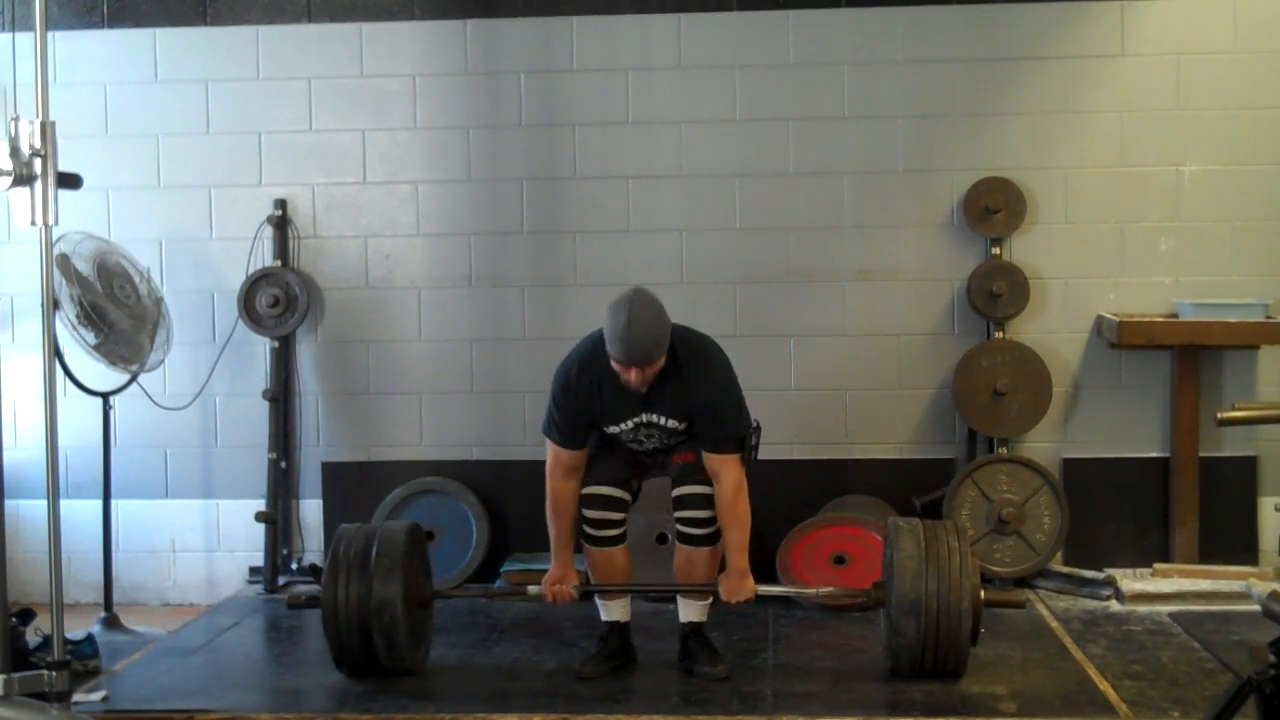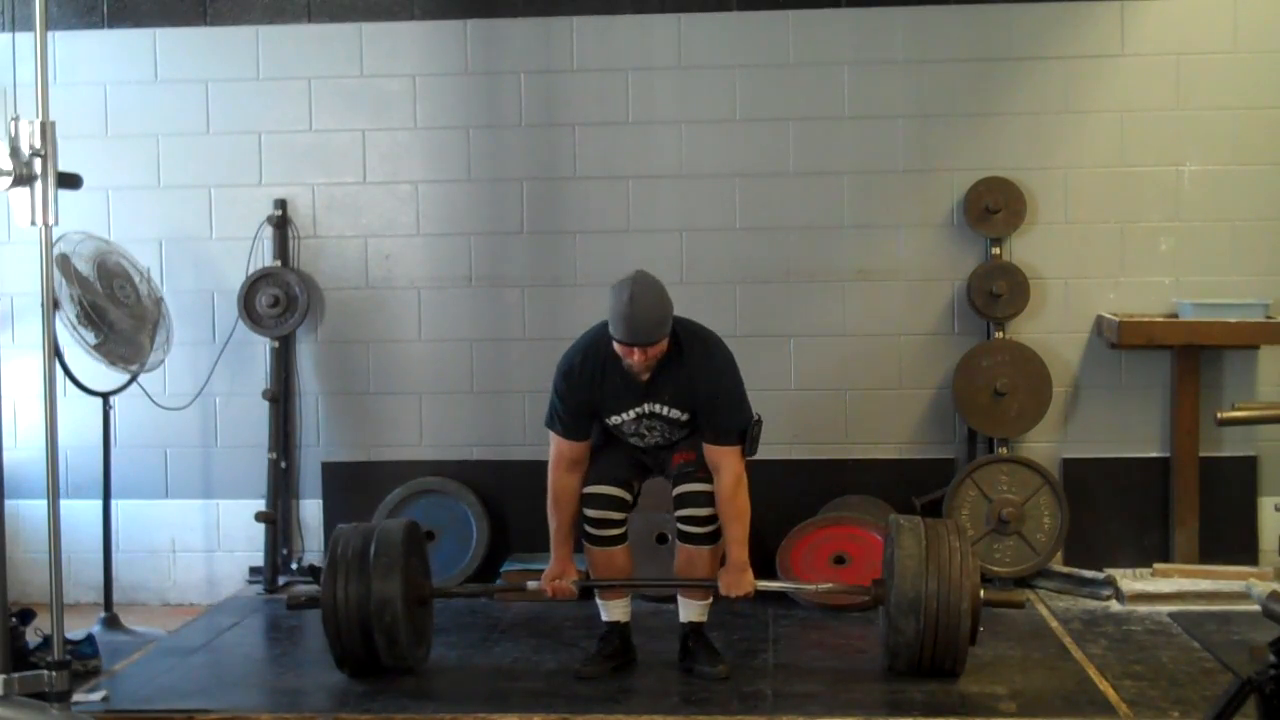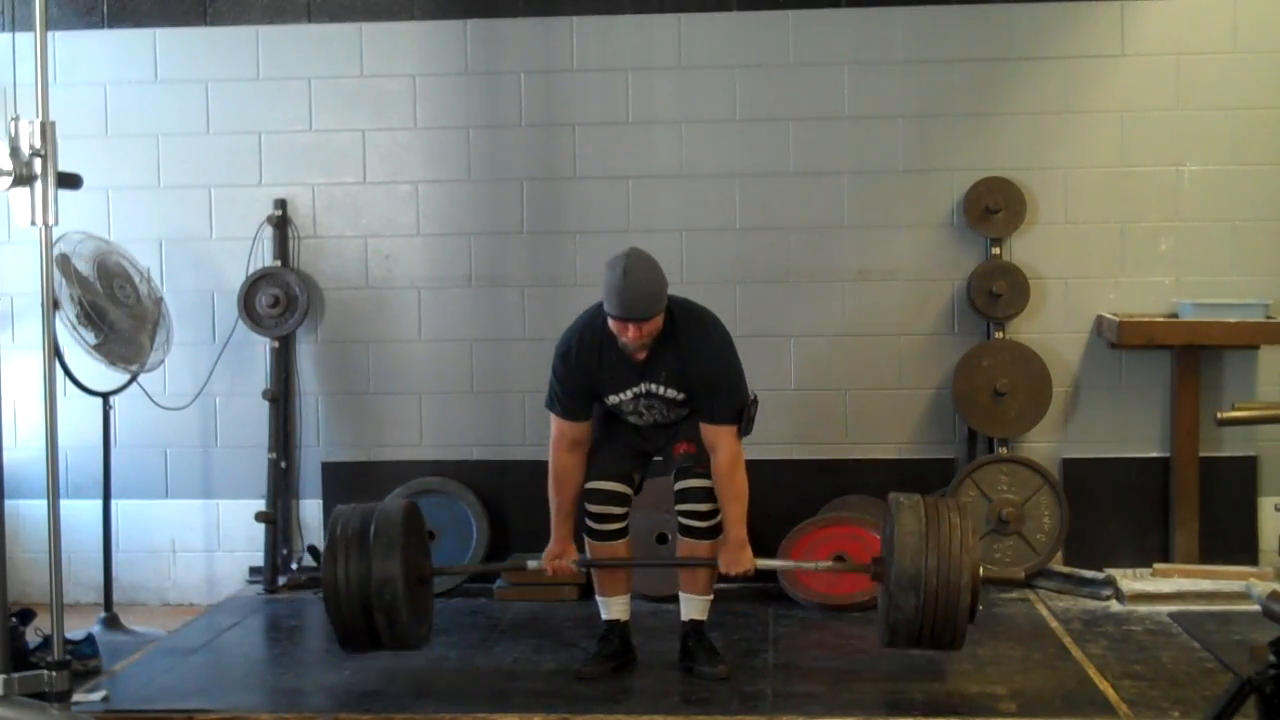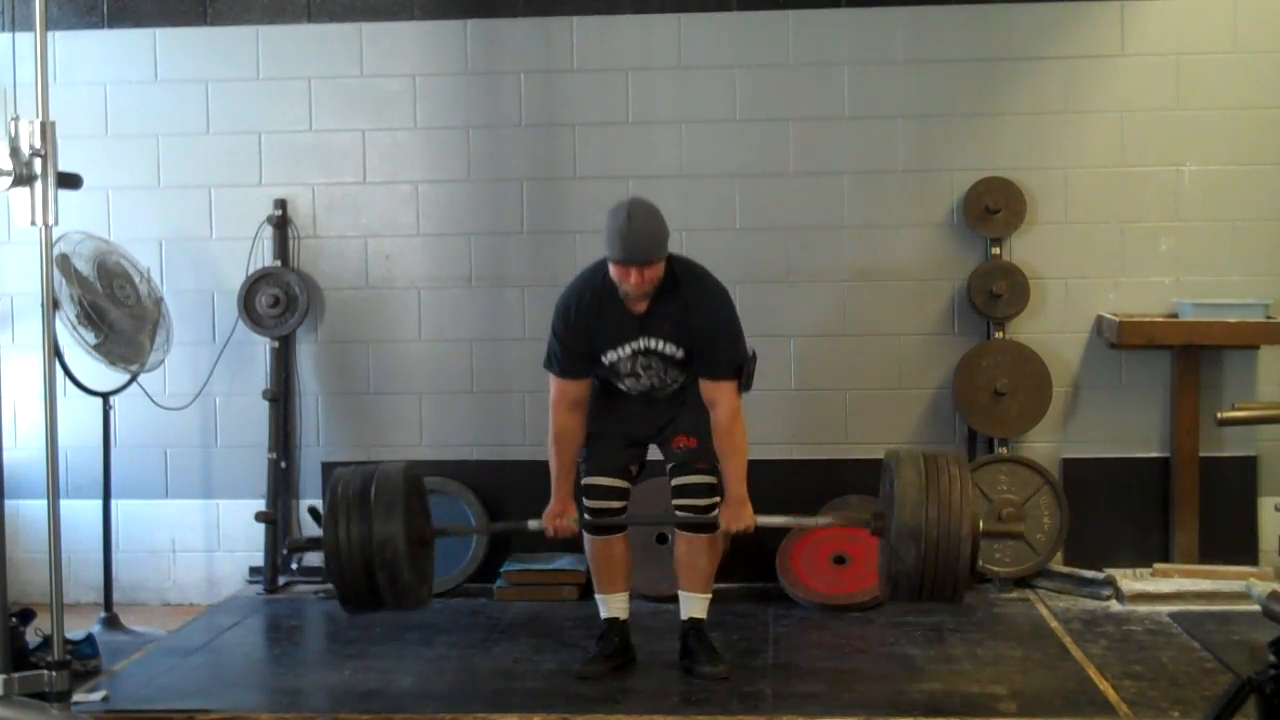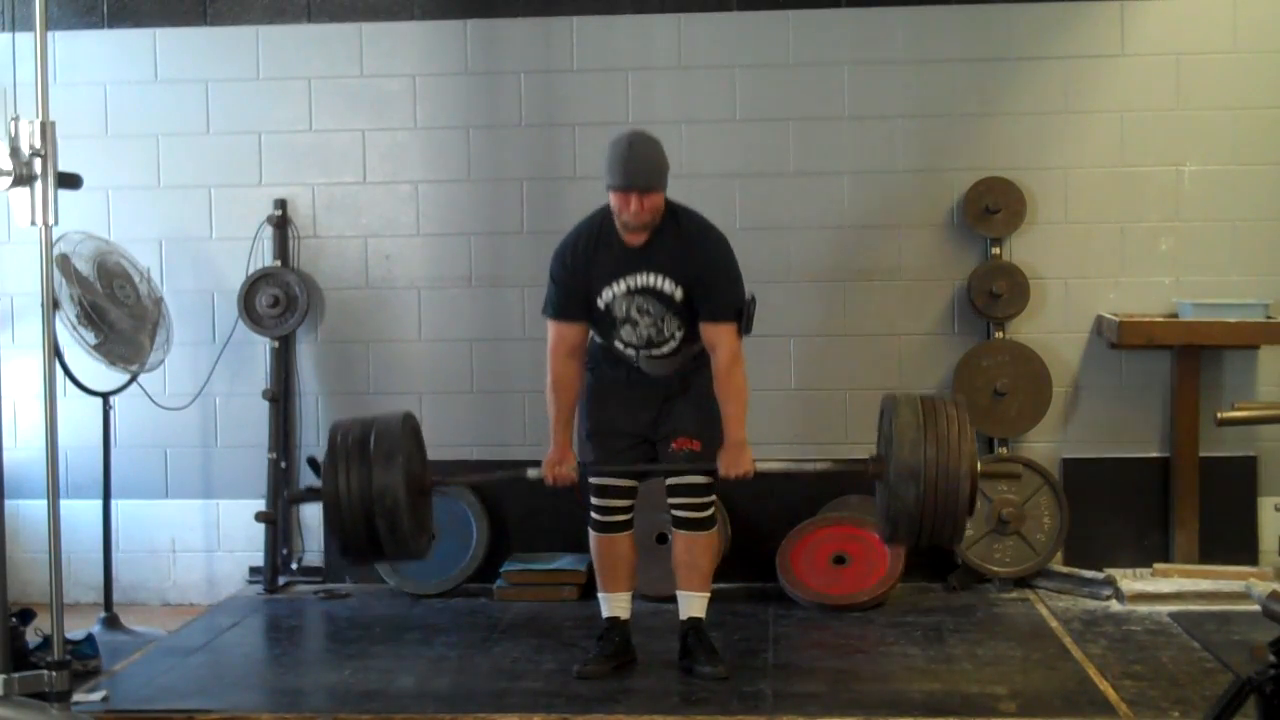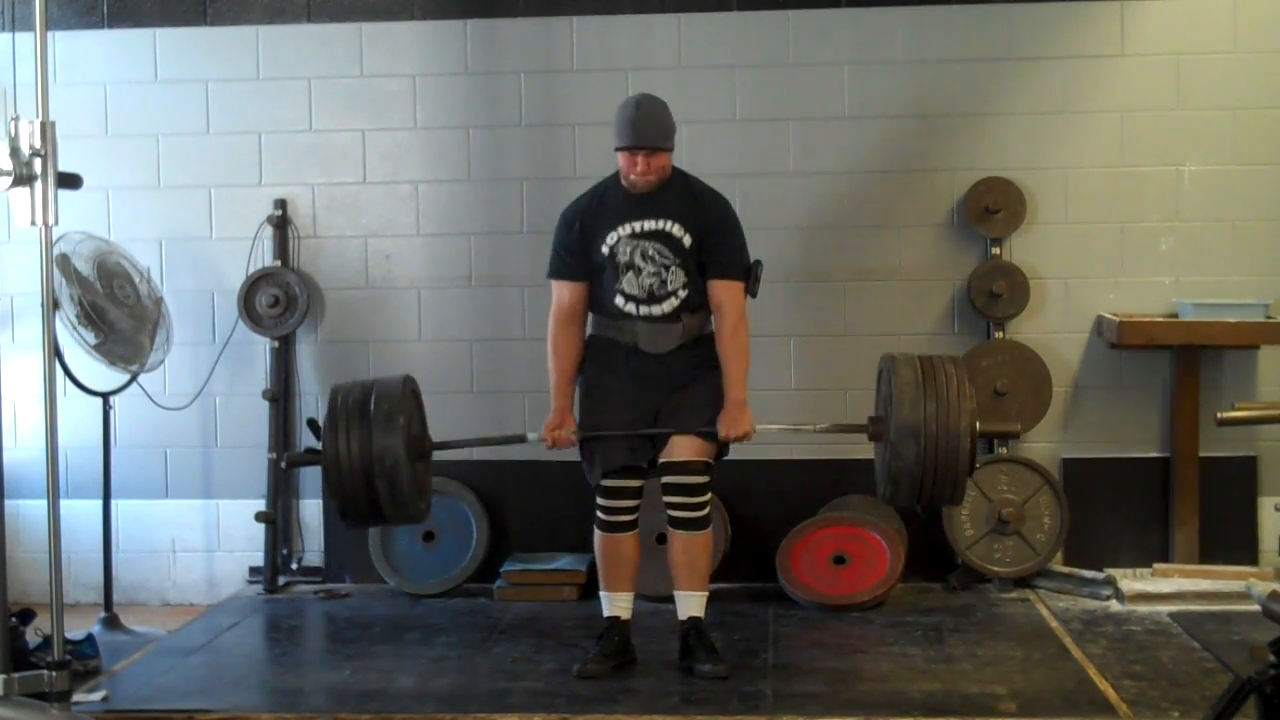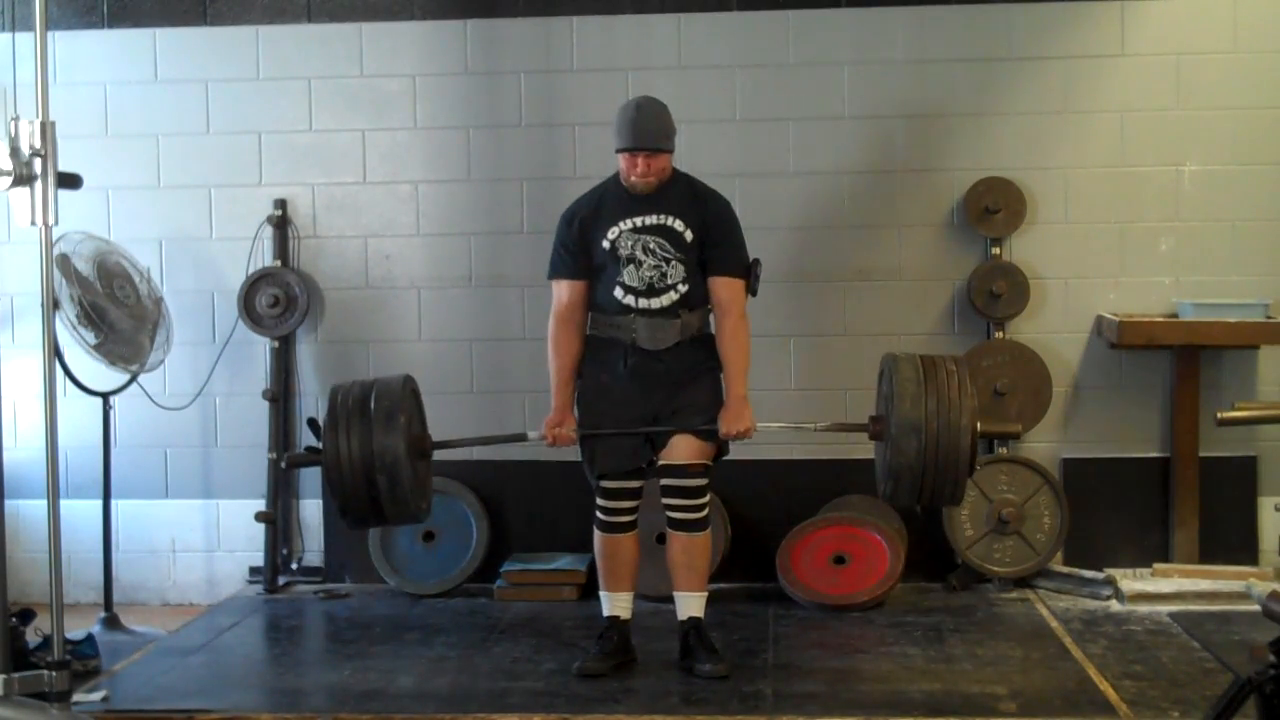
dt=0.3s
person 1, frame 1
left shoulder: (707, 368)
right shoulder: (577, 373)
left elbow: (728, 475)
right elbow: (563, 471)
left wrist: (738, 568)
right wrist: (561, 563)
left hip: (691, 439)
right hip: (616, 441)
left knee: (699, 514)
right knee: (597, 513)
left ankle: (693, 635)
right ankle: (615, 635)
person 1, frame 2
left shoulder: (708, 359)
right shoulder: (581, 364)
left elbow: (727, 469)
right elbow: (567, 465)
left wrist: (738, 562)
right wrist: (560, 557)
left hip: (693, 438)
right hip: (617, 438)
left knee: (700, 511)
right knee: (597, 512)
left ankle: (693, 635)
right ankle: (615, 635)
person 1, frame 3
left shoulder: (705, 338)
right shoulder: (578, 345)
left elbow: (724, 449)
right elbow: (568, 446)
left wrist: (736, 540)
right wrist: (561, 536)
left hip: (693, 418)
right hip: (617, 420)
left knee: (699, 505)
right knee: (601, 506)
left ankle: (694, 634)
right ankle: (615, 635)
person 1, frame 4
left shoulder: (704, 297)
right shoulder: (578, 303)
left elbow: (724, 405)
right elbow: (567, 406)
left wrist: (737, 496)
right wrist: (561, 496)
left hip: (689, 395)
right hip: (614, 397)
left knee: (698, 500)
right knee: (600, 502)
left ankle: (694, 633)
right ankle: (614, 633)
person 1, frame 5
left shoulder: (703, 244)
right shoulder: (578, 250)
left elbow: (725, 351)
right elbow: (564, 352)
left wrist: (735, 443)
right wrist: (560, 445)
left hip: (688, 378)
right hip: (614, 376)
left knee: (693, 499)
right knee: (608, 502)
left ankle: (693, 632)
right ankle: (615, 632)
person 1, frame 6
left shoulder: (708, 208)
right shoulder: (584, 213)
left elbow: (729, 310)
right elbow: (567, 313)
left wrist: (737, 401)
right wrist: (561, 406)
left hip: (690, 368)
right hip: (613, 369)
left knee: (689, 501)
right knee: (614, 504)
left ankle: (693, 632)
right ankle: (616, 631)
person 1, frame 7
left shoulder: (708, 208)
right shoulder: (585, 213)
left elbow: (730, 308)
right elbow: (567, 313)
left wrist: (737, 398)
right wrist: (561, 404)
left hip: (689, 368)
right hip: (611, 370)
left knee: (686, 501)
right knee: (614, 504)
left ankle: (693, 632)
right ankle: (616, 631)
